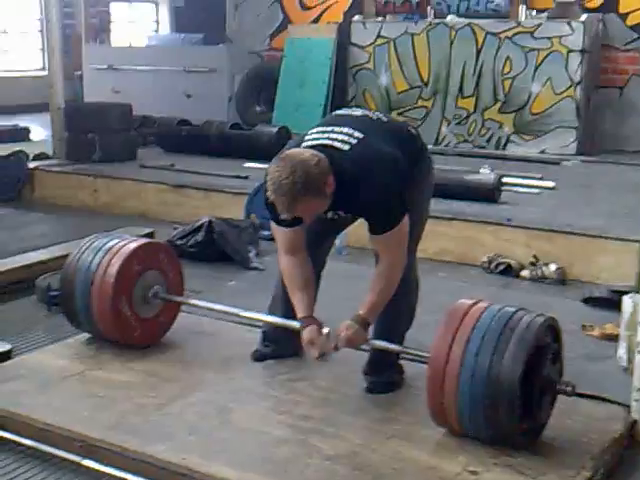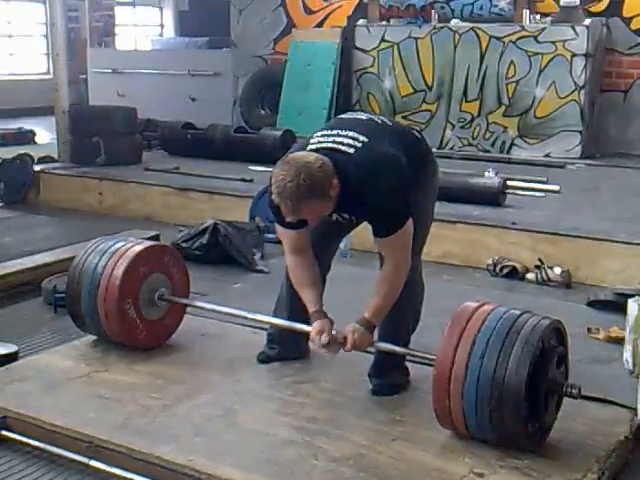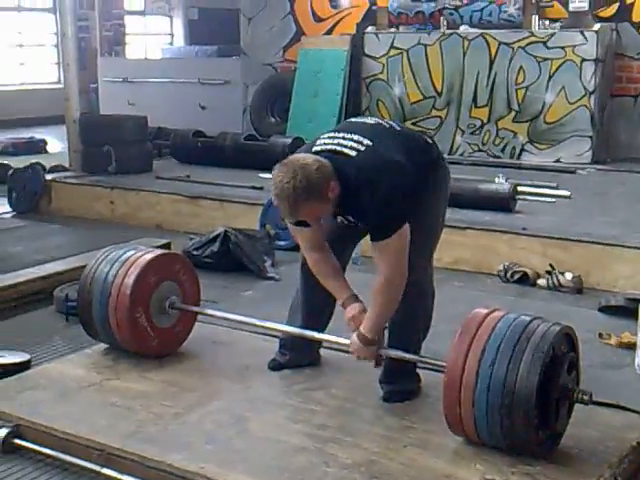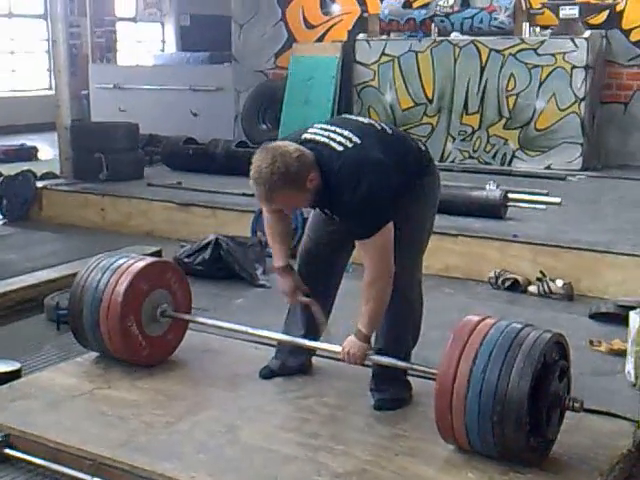
dt=0.4s
person 1, frame 1
left shoulder: (375, 185)
right shoulder: (283, 182)
left elbow: (392, 260)
right elbow: (292, 255)
left wrist: (362, 320)
right wrist: (307, 321)
left hip: (407, 165)
left knee: (402, 264)
right knee: (305, 248)
left ankle: (385, 362)
right ankle: (281, 338)
person 1, frame 2
left shoulder: (380, 187)
right shoulder: (287, 186)
left elbow: (397, 263)
right elbow: (297, 253)
left wrist: (367, 323)
right wrist: (316, 314)
left hip: (413, 168)
left knee: (407, 266)
right knee: (310, 249)
left ankle: (390, 364)
right ankle: (286, 341)
person 1, frame 3
left shoulder: (379, 190)
right shoulder: (297, 187)
left elbow: (392, 272)
right elbow: (316, 251)
left wrist: (367, 336)
right wrist: (349, 301)
left hip: (422, 176)
left knee: (413, 272)
right knee: (314, 263)
left ankle: (401, 370)
right ankle: (299, 347)
person 1, frame 4
left shoulder: (359, 187)
right shoulder: (282, 169)
left elbow: (379, 271)
right elbow: (273, 212)
left wrist: (362, 335)
right wrist: (283, 269)
left hip: (412, 183)
left knee: (400, 277)
right knee: (313, 261)
left ankle: (391, 378)
right ankle: (294, 354)
